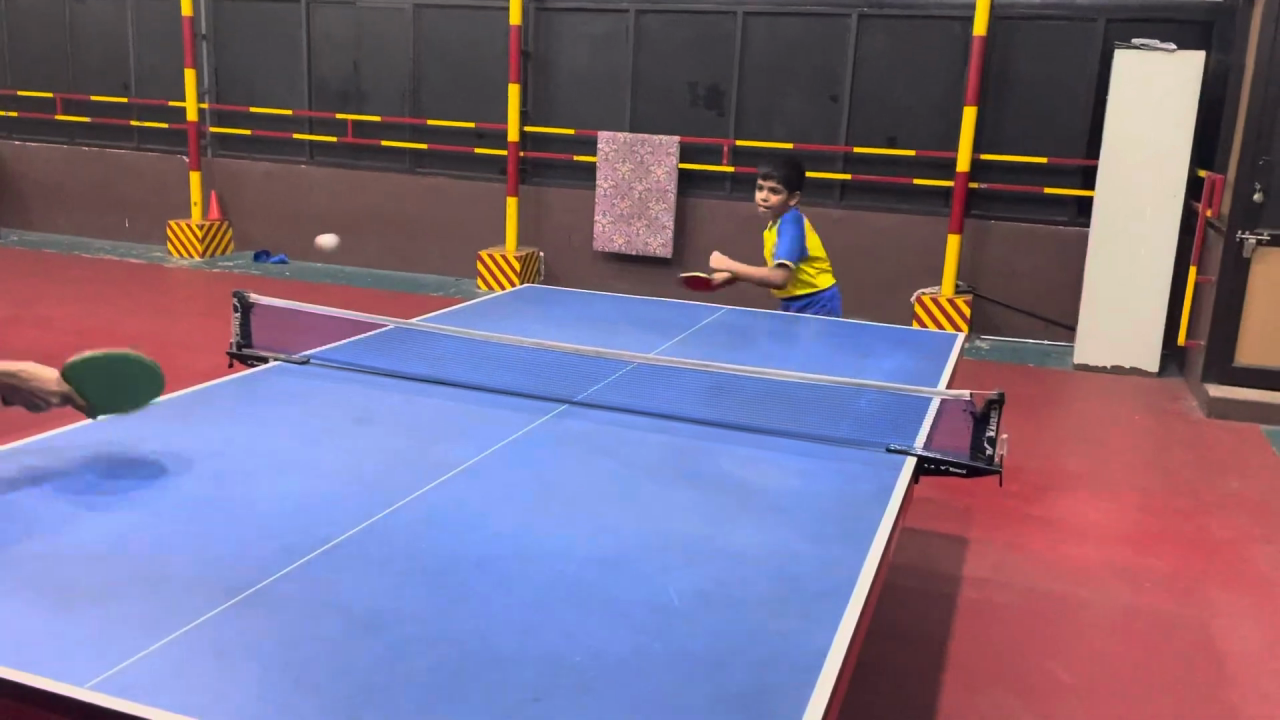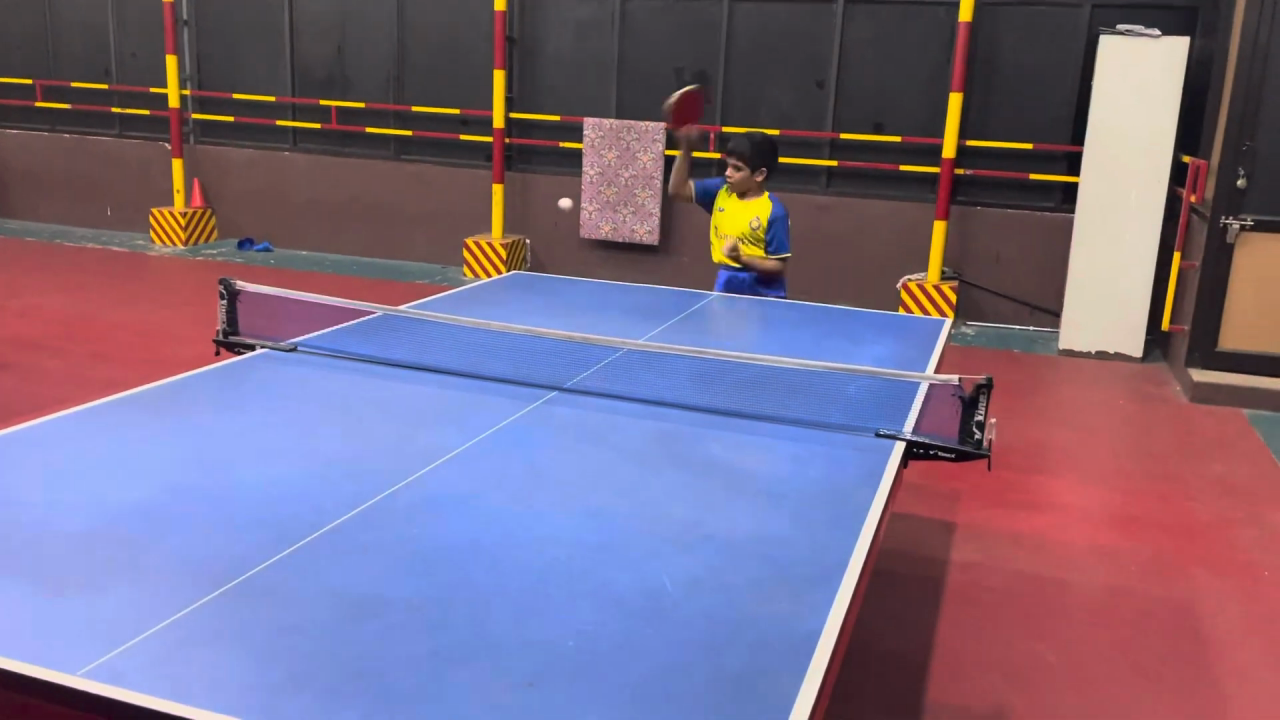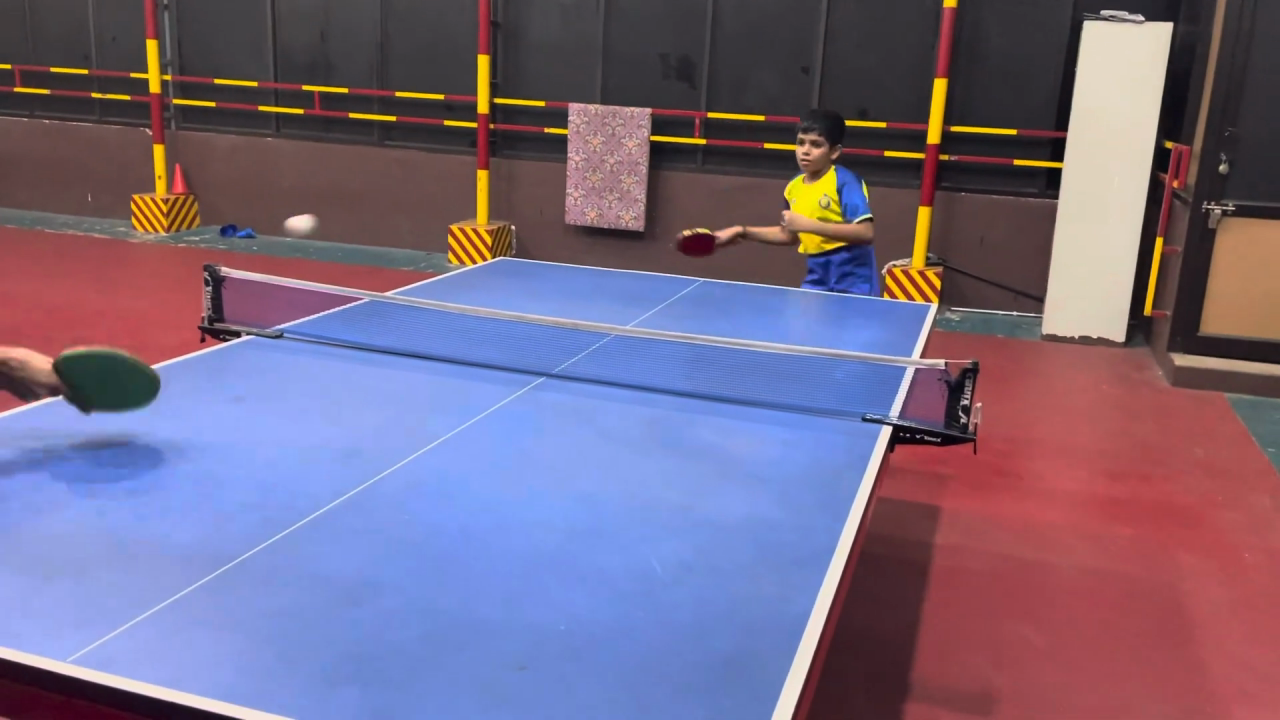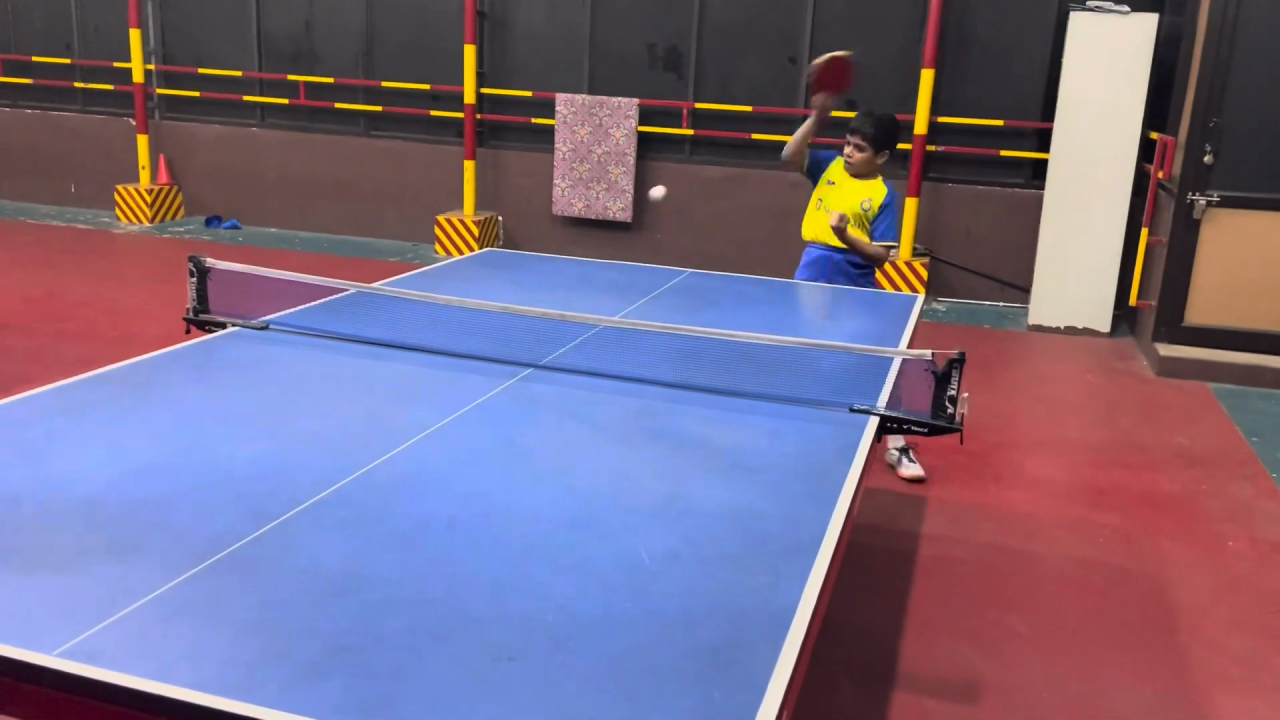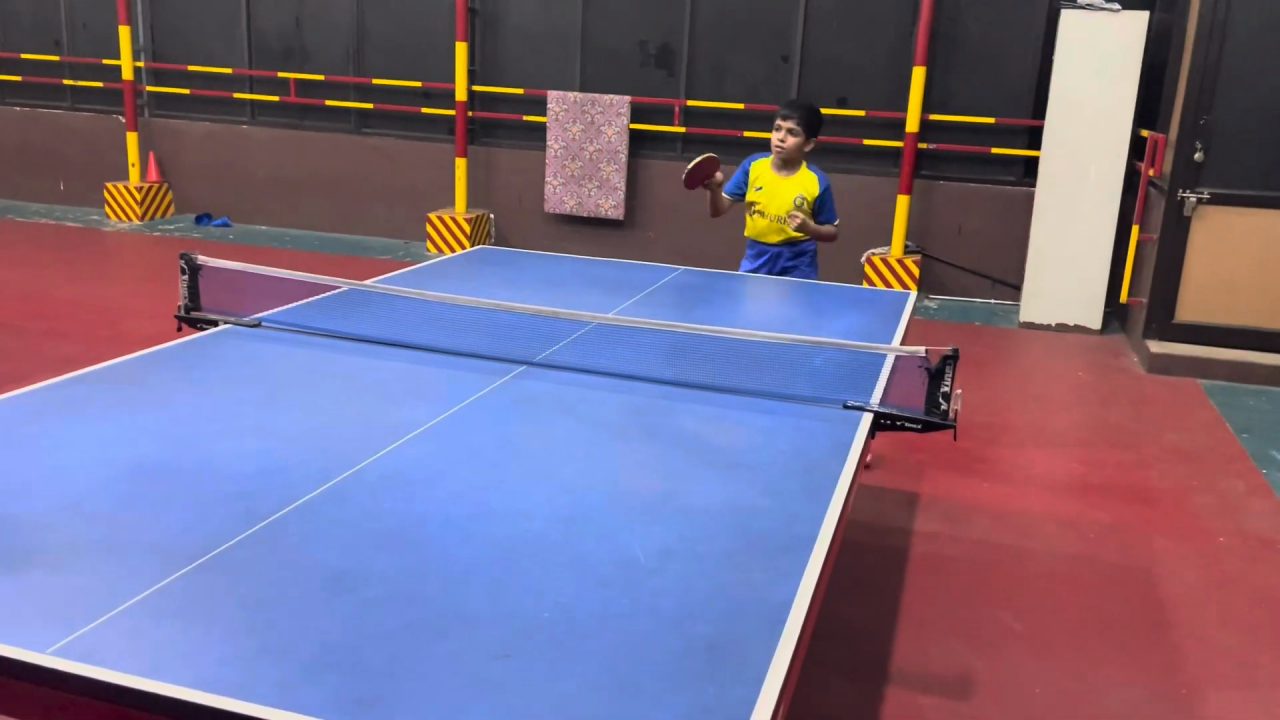
dt=0.7s
person 1, frame 1
left shoulder: (791, 221)
right shoulder: (773, 225)
left elbow: (779, 279)
left wrist: (728, 265)
right wrist: (732, 275)
left hip: (816, 310)
right hip: (794, 309)
person 1, frame 2
left shoulder: (774, 211)
right shoulder: (723, 192)
left elbow: (778, 268)
right elbow: (677, 190)
left wrist: (739, 257)
right wrist: (686, 148)
left hip: (764, 296)
right hip: (726, 291)
person 1, frame 3
left shoulder: (846, 182)
right shoulder: (794, 188)
left elbow: (865, 234)
right elbow: (790, 237)
left wrist: (810, 225)
right wrist: (742, 231)
left hip: (853, 278)
right hip: (818, 278)
person 1, frame 4
left shoulder: (884, 196)
right shoulder: (828, 164)
left elbow: (880, 257)
right elbow: (790, 155)
left wrist: (846, 236)
right wrist: (815, 115)
left hip: (855, 285)
right hip: (812, 278)
left ankle: (899, 445)
person 1, frame 5
left shoulder: (817, 182)
right shoulder: (752, 167)
left elbow: (831, 231)
right elbow: (718, 211)
left wrist: (810, 228)
right wrist: (715, 189)
left hip: (796, 265)
right hip: (757, 260)
